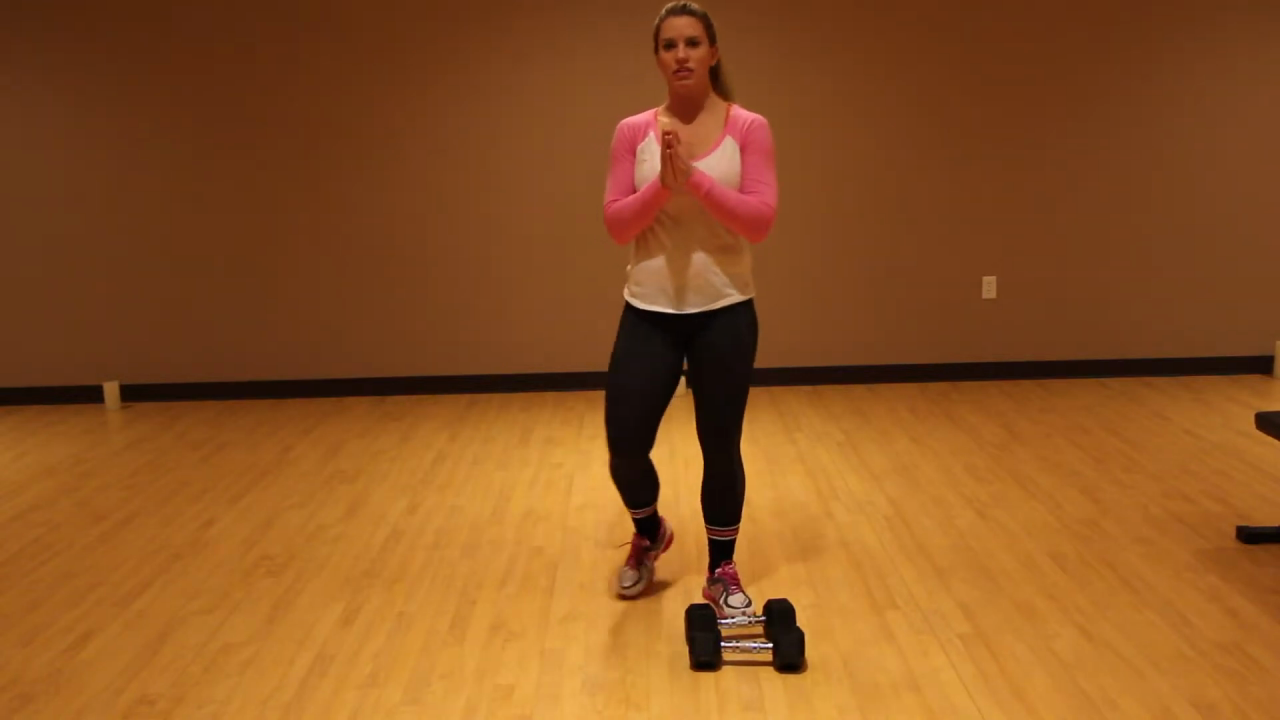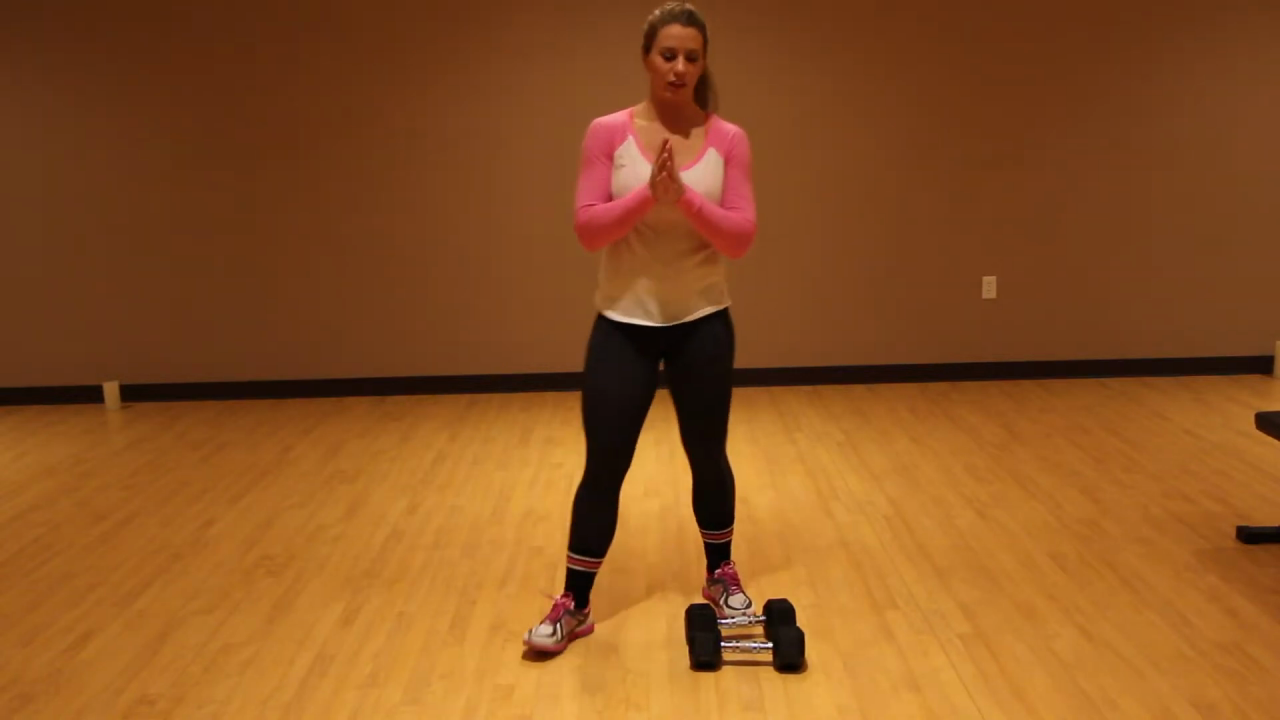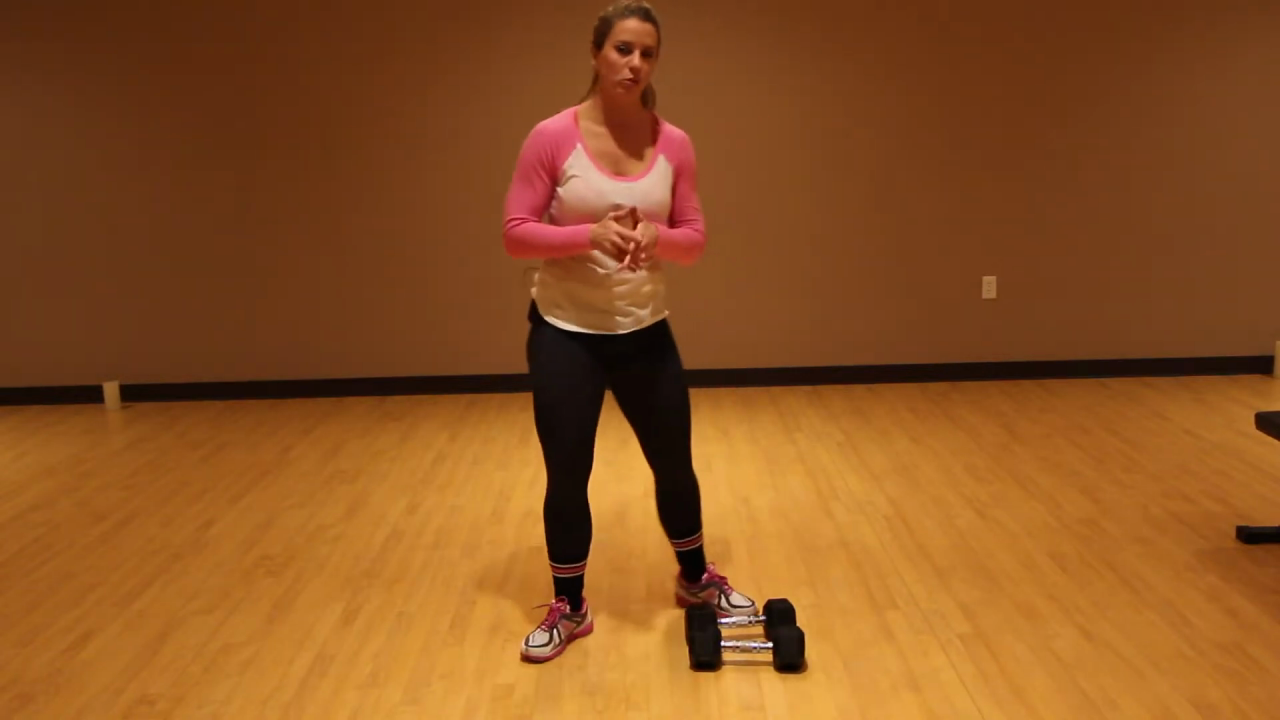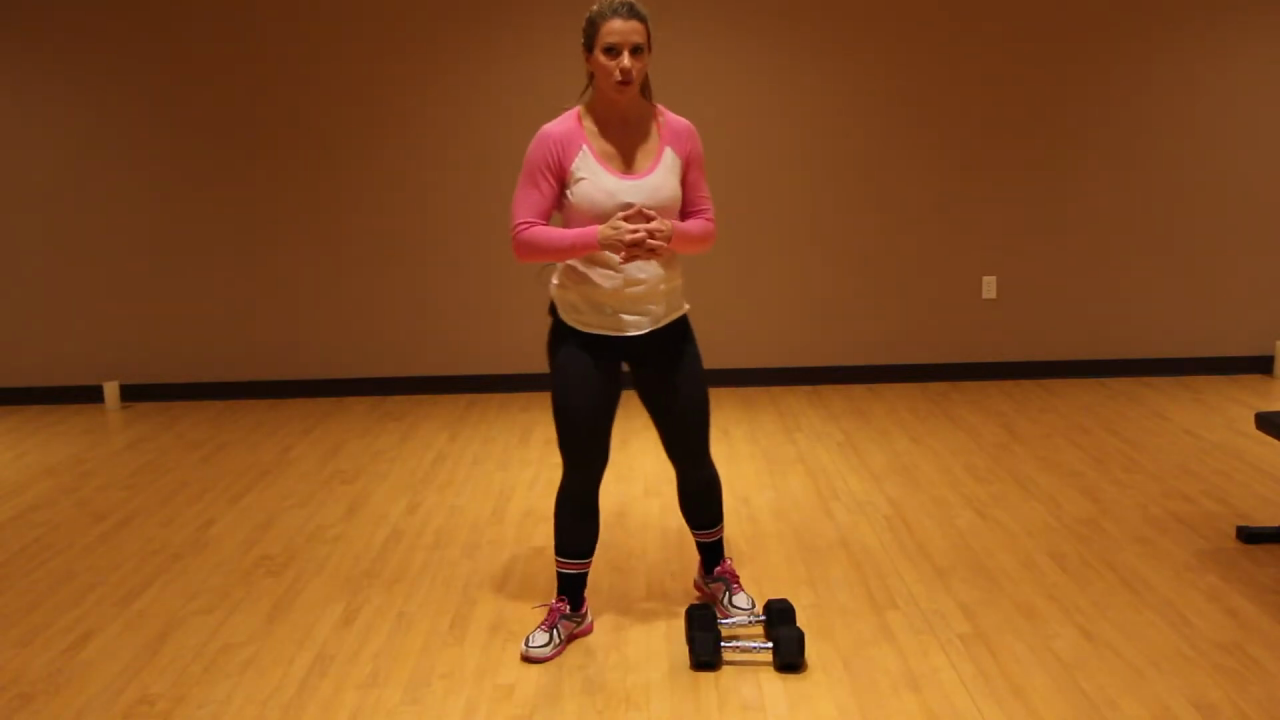
dt=0.4s
person 1, frame 1
left shoulder: (750, 128)
right shoulder: (632, 132)
left elbow: (761, 221)
right elbow: (616, 226)
left wrist: (695, 178)
right wrist: (662, 184)
left hip: (724, 311)
right hip: (649, 311)
left knee: (721, 449)
right knee: (625, 446)
left ankle: (722, 571)
right ankle: (648, 533)
person 1, frame 2
left shoulder: (729, 140)
right shoulder: (608, 131)
left elbow: (742, 238)
right elbow: (588, 230)
left wrist: (684, 194)
right wrist: (647, 194)
left hip: (701, 322)
right hip: (623, 323)
left knee: (708, 456)
right knee: (603, 465)
left ankle: (720, 575)
right ankle: (574, 604)
person 1, frame 3
left shoulder: (674, 144)
right shoulder: (552, 137)
left elbow: (694, 239)
right elbow: (515, 233)
left wrist: (654, 237)
right wrist: (591, 235)
left hip: (644, 331)
right hip: (564, 331)
left knee: (673, 464)
right knee: (566, 474)
left ankle: (697, 578)
right ankle: (568, 608)
person 1, frame 4
left shoulder: (679, 133)
right shoulder: (557, 139)
left elbow: (706, 226)
right elbow: (524, 238)
left wrist: (669, 233)
right wrist: (599, 235)
left hip: (664, 325)
right hip: (583, 332)
left knee: (695, 459)
right knee: (582, 472)
left ankle: (715, 571)
right ankle: (569, 608)
